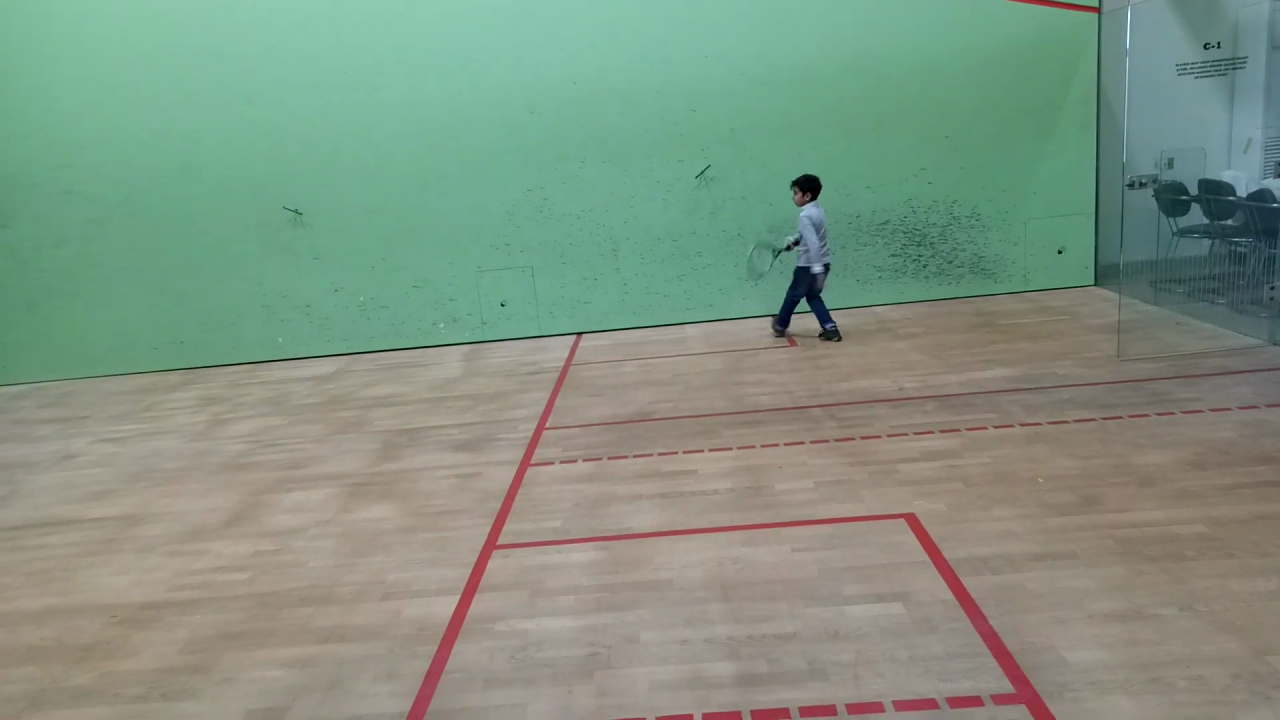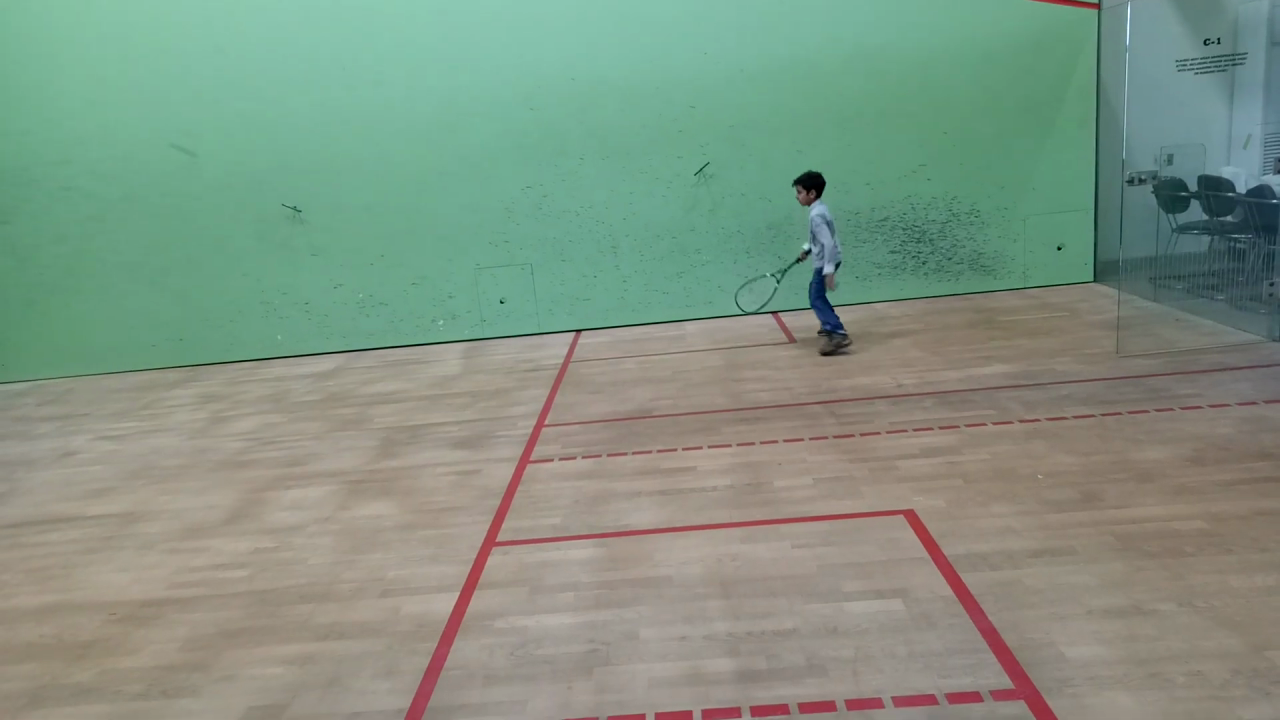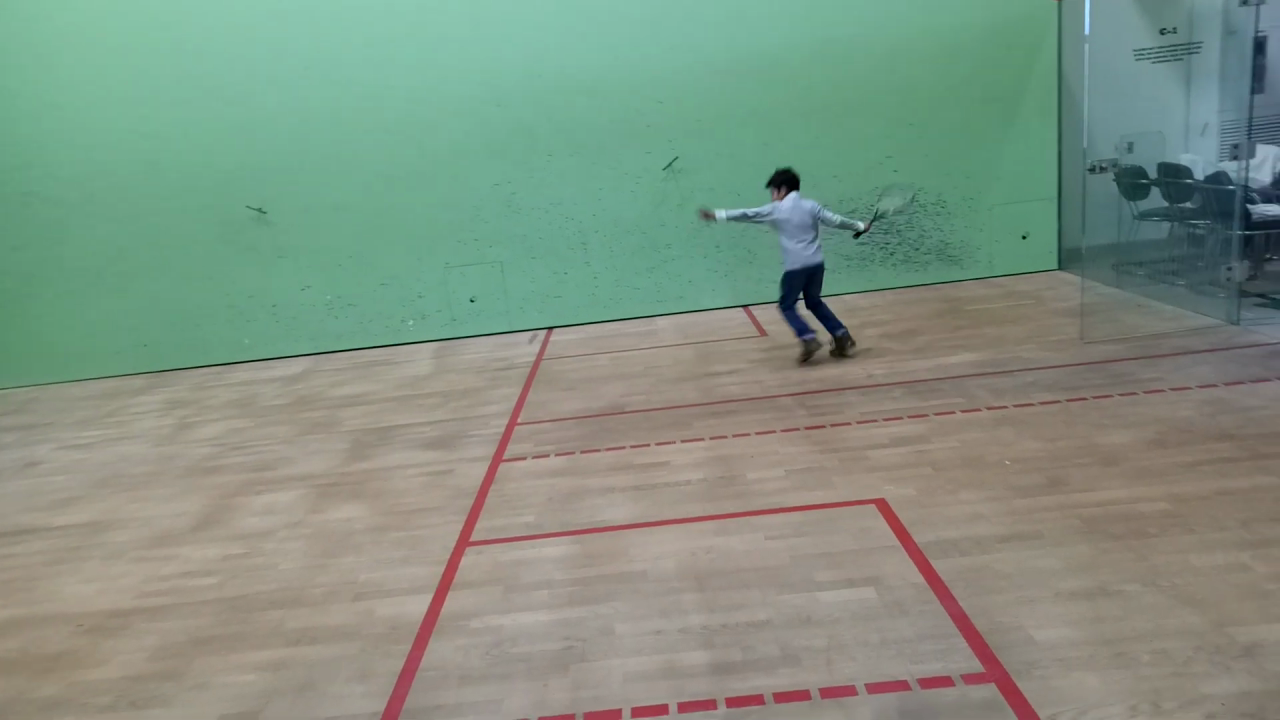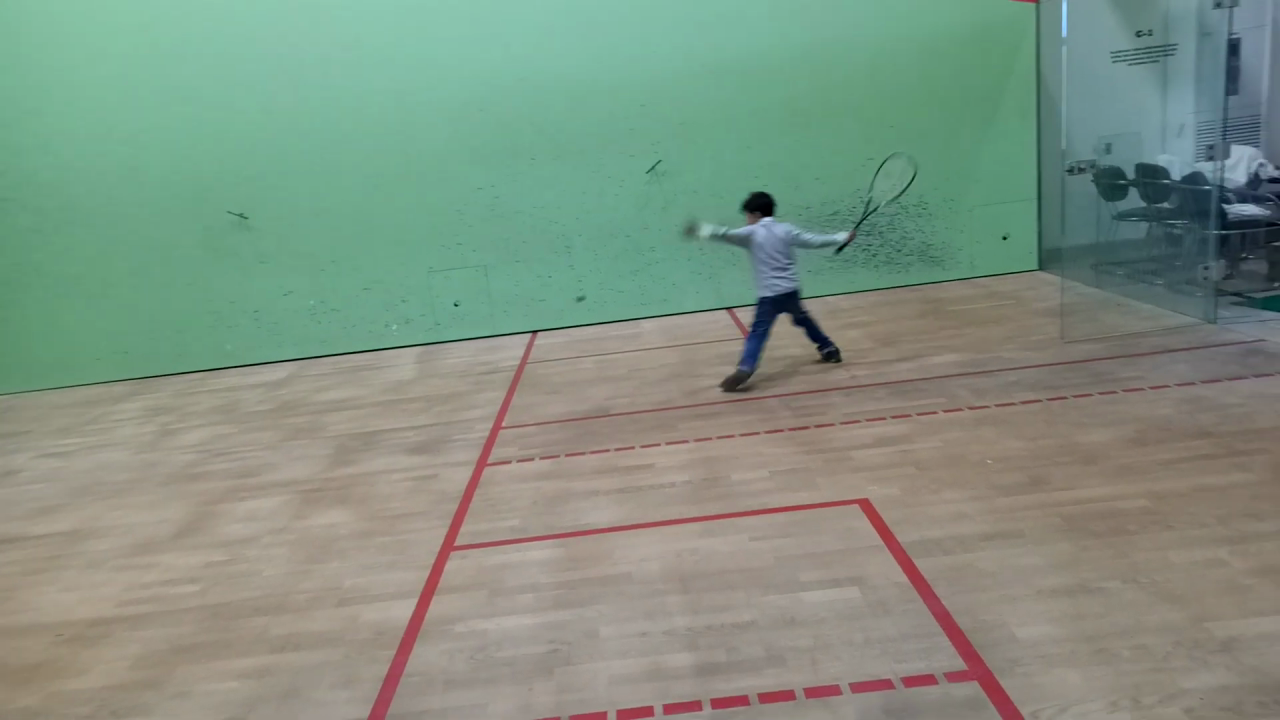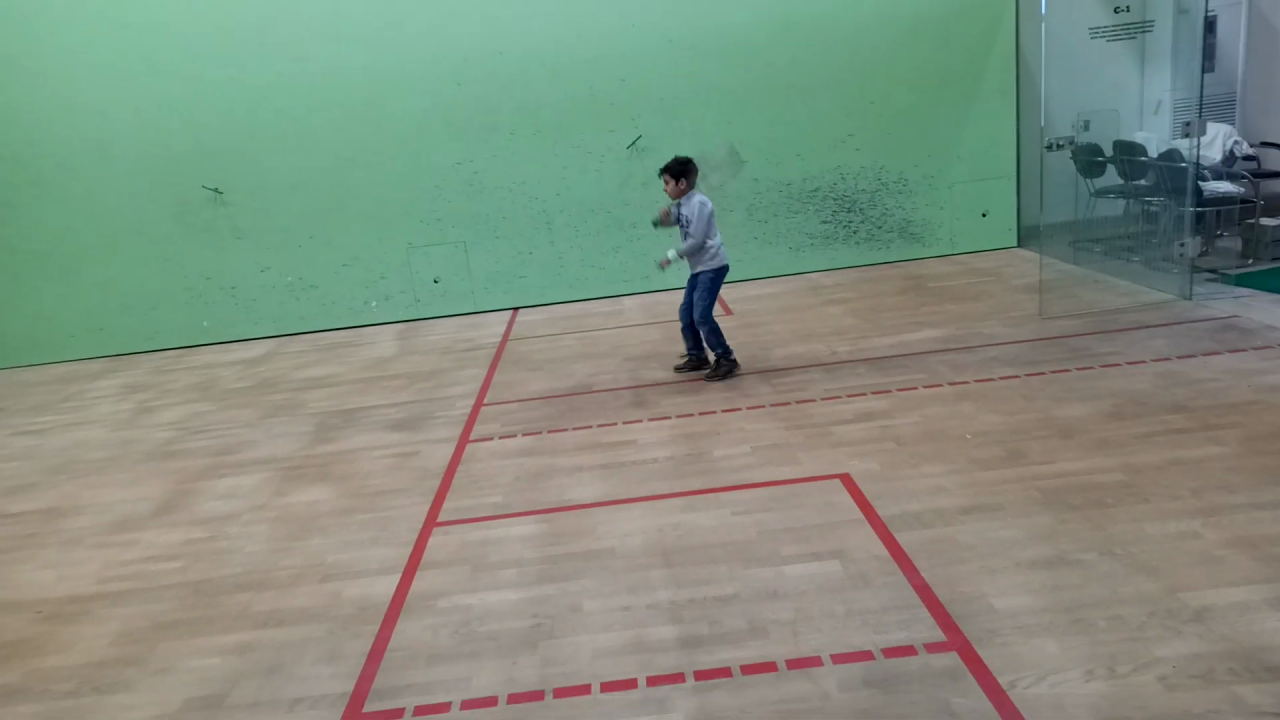
dt=0.4s
person 1, frame 1
left shoulder: (805, 216)
right shoulder: (817, 211)
left elbow: (812, 244)
left wrist: (818, 271)
right wrist: (793, 239)
left hip: (808, 265)
right hip: (821, 264)
left knee: (793, 296)
right knee: (813, 296)
left ankle: (780, 326)
right ankle: (831, 329)
person 1, frame 2
left shoulder: (816, 214)
right shoulder: (820, 209)
left elbow: (827, 242)
left wrist: (829, 271)
right wrist: (807, 249)
left hip: (825, 264)
right hip: (829, 261)
left knee: (817, 300)
right knee: (818, 297)
left ankle: (839, 336)
right ankle: (830, 327)
person 1, frame 3
left shoulder: (776, 209)
right shoulder: (811, 206)
left elbow: (747, 215)
right elbow: (835, 220)
left wrist: (717, 215)
right wrist: (859, 226)
left hip: (794, 267)
right hip: (816, 264)
left knee: (786, 306)
right knee: (814, 302)
left ankle: (808, 338)
right ankle: (841, 335)
person 1, frame 4
left shoulder: (753, 232)
right shoulder: (786, 230)
left elbow: (727, 236)
right elbow: (813, 240)
left wrist: (700, 231)
right wrist: (841, 237)
left hip: (769, 295)
right hip: (788, 291)
left knee: (757, 334)
right knee: (803, 320)
left ankle: (744, 369)
right ankle: (828, 351)
person 1, frame 5
left shoulder: (699, 203)
right shoulder: (680, 205)
left elbow: (696, 241)
right elbow: (667, 223)
left wrist: (671, 256)
right wrist: (663, 217)
left hip: (712, 267)
right hip: (698, 269)
left knee: (701, 316)
right knee: (686, 315)
left ankle: (726, 360)
right ankle: (697, 357)
